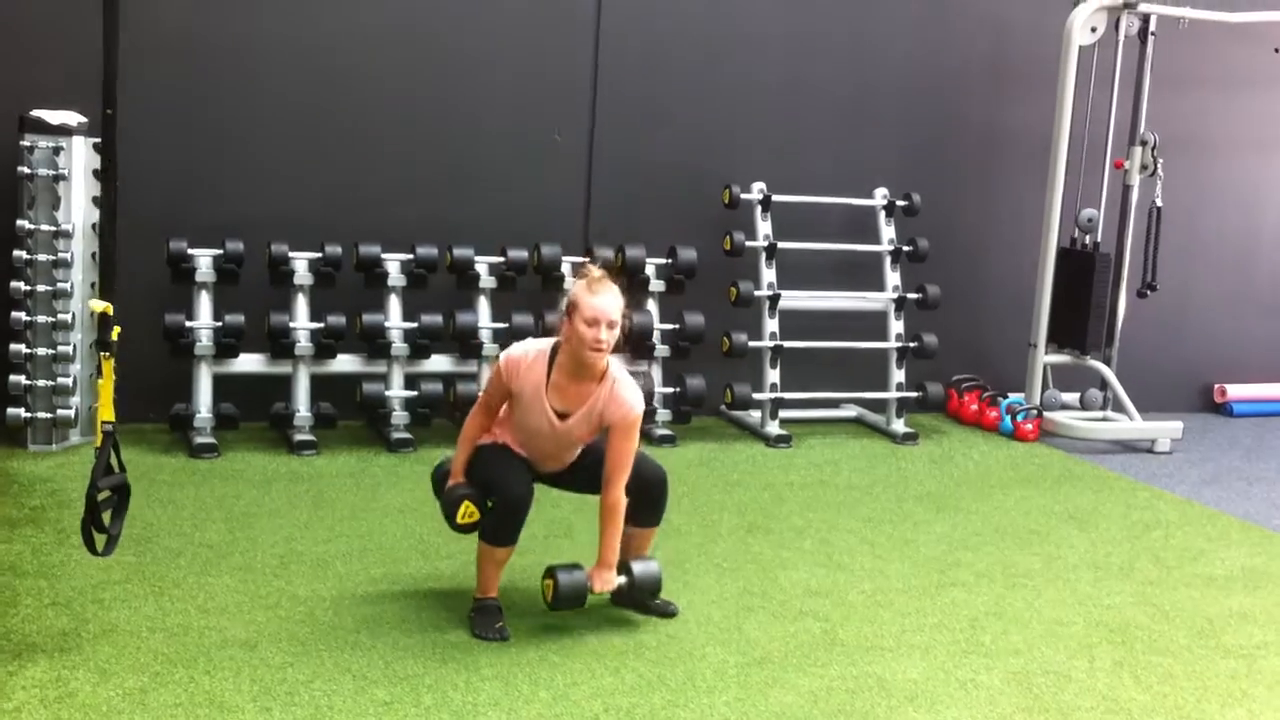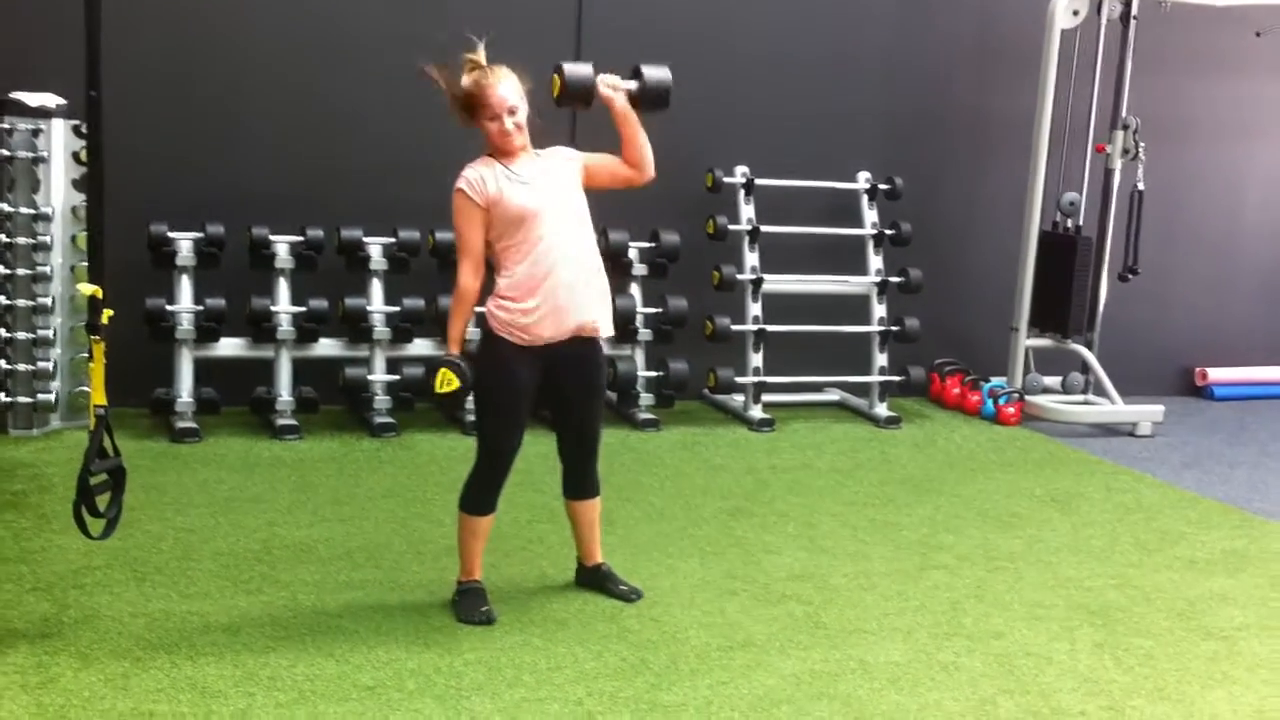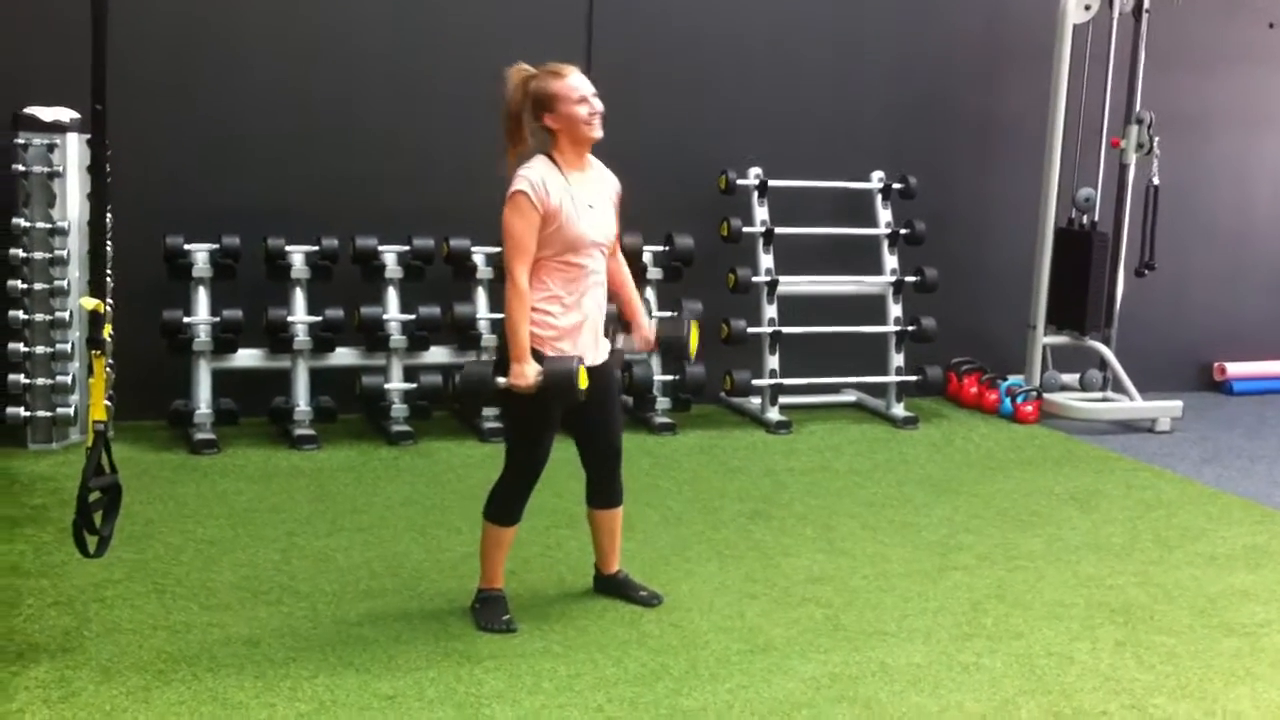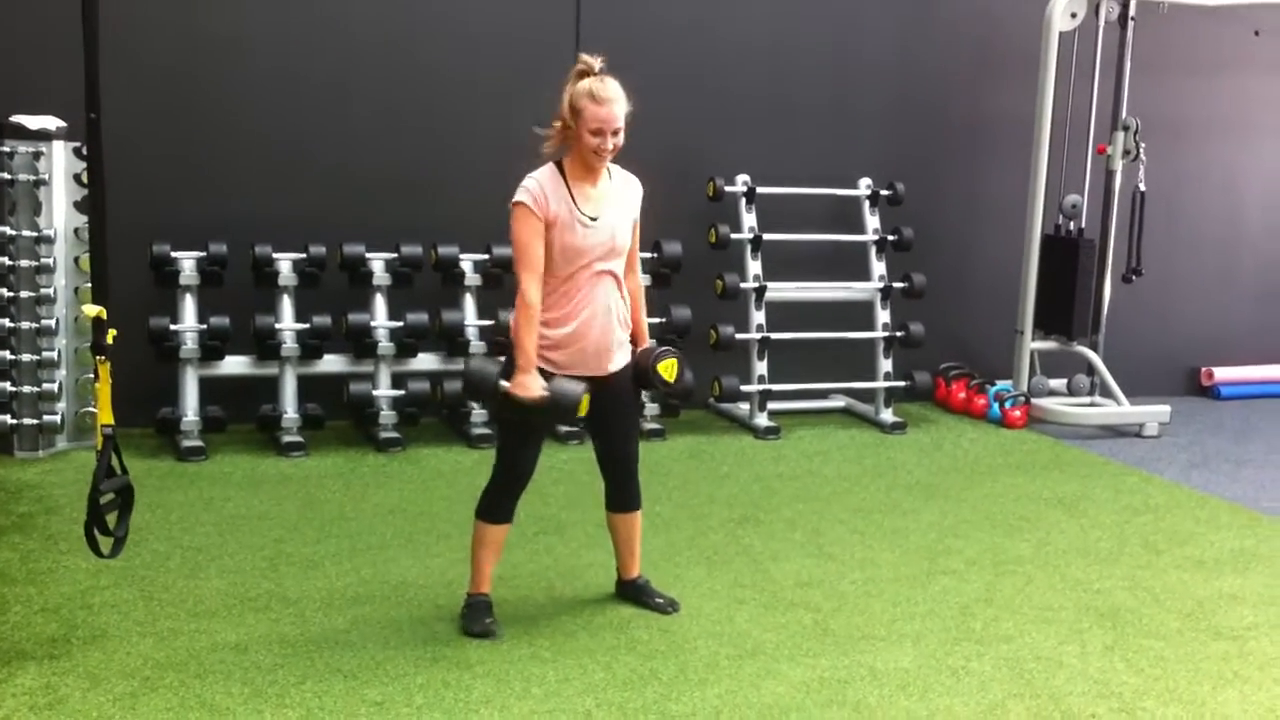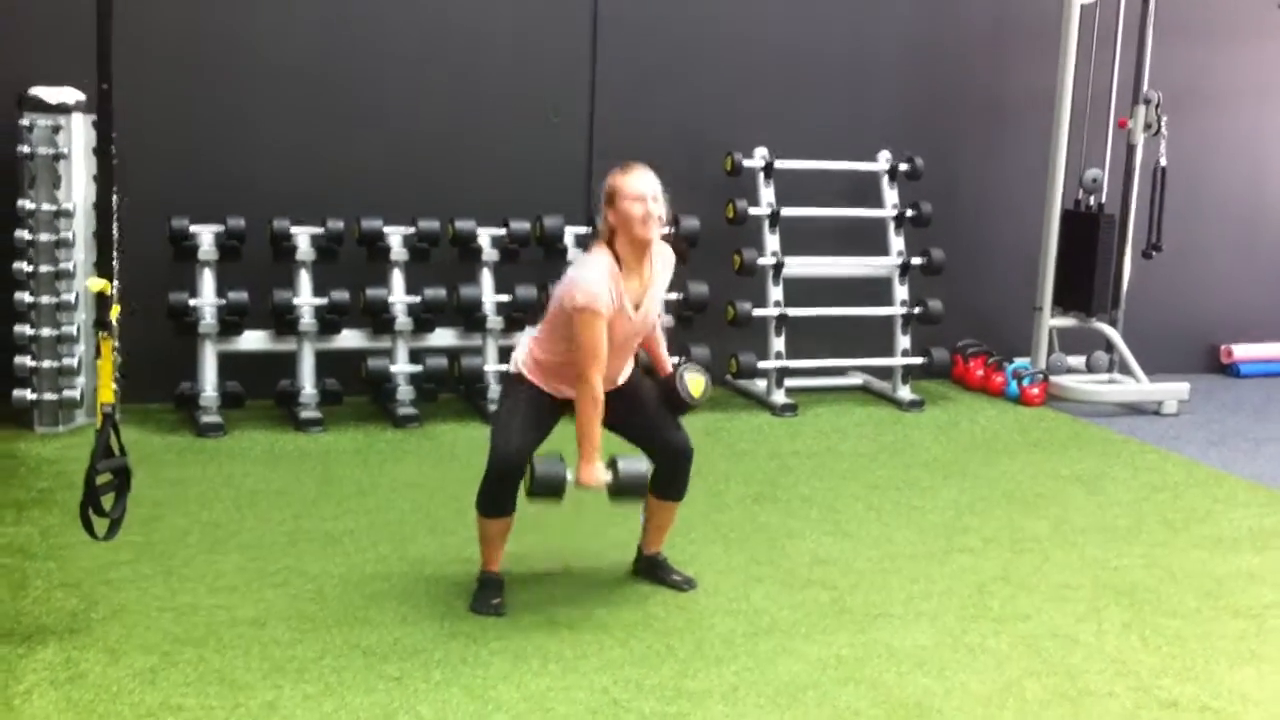
dt=1s
person 1, frame 1
left shoulder: (624, 395)
right shoulder: (520, 361)
left elbow: (614, 489)
right elbow: (483, 414)
left wrist: (606, 566)
right wrist: (456, 471)
left hip: (569, 458)
right hip: (503, 450)
left knee: (650, 481)
right knee: (514, 493)
left ankle: (628, 586)
right ankle: (485, 600)
person 1, frame 2
left shoulder: (560, 162)
right shoulder: (476, 180)
left elbow: (640, 171)
right elbow: (468, 272)
left wrist: (617, 102)
right wrist: (453, 348)
left hip: (581, 336)
right hip: (514, 342)
left knee: (583, 455)
right knee: (494, 463)
left ankle: (592, 566)
right ankle: (469, 584)
person 1, frame 3
left shoulder: (605, 178)
right shoulder: (533, 184)
right elbow: (518, 276)
left wrist: (639, 317)
right wrist: (520, 359)
left hip: (593, 350)
right hip: (542, 355)
left knee: (607, 463)
right knee: (523, 473)
left ankle: (609, 572)
right ankle: (490, 591)
person 1, frame 4
left shoulder: (629, 189)
right shoulder: (537, 191)
right elbow: (530, 287)
left wrist: (644, 342)
right wrist: (525, 369)
left hip: (610, 360)
right hip: (541, 357)
left knee: (623, 467)
right knee: (512, 475)
left ankle: (630, 579)
right ankle: (478, 597)
person 1, frame 5
left shoulder: (663, 259)
right shoulder: (591, 279)
right elbow: (588, 382)
left wrist: (667, 372)
right wrist: (589, 458)
left hip: (615, 377)
right hip: (541, 379)
left knee: (677, 451)
right knee: (506, 463)
left ankle: (650, 556)
right ankle: (490, 576)
